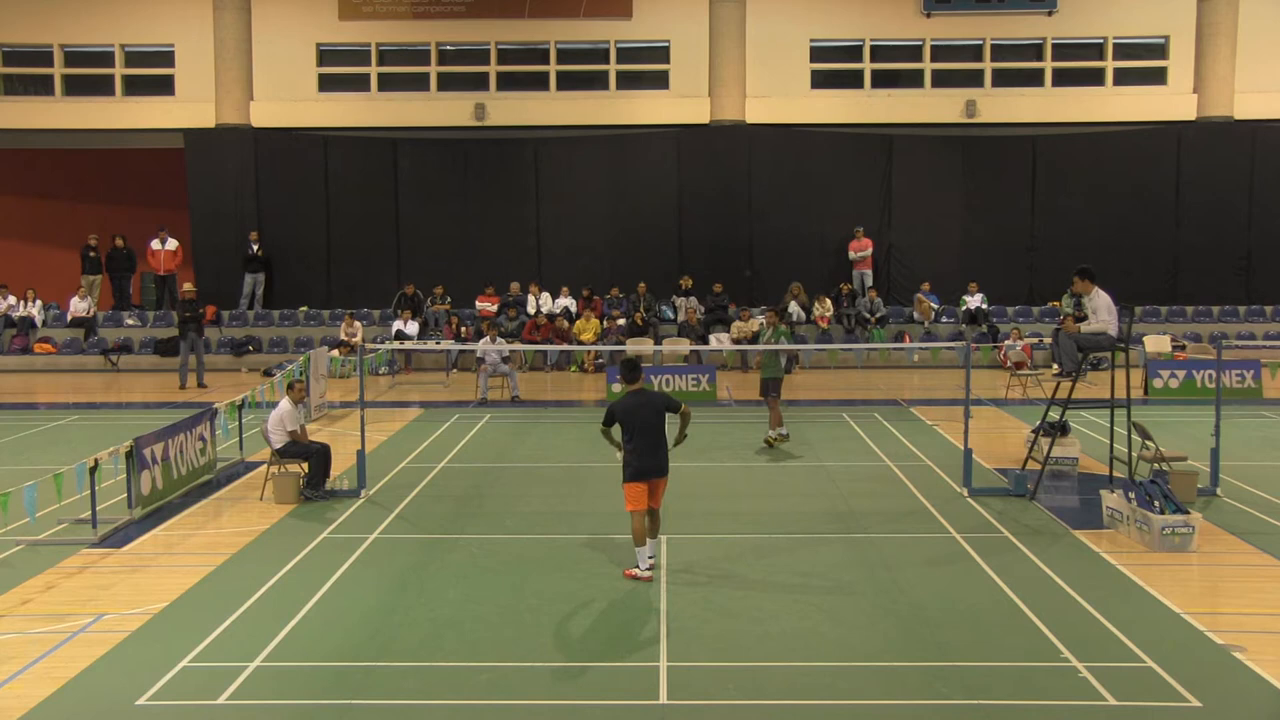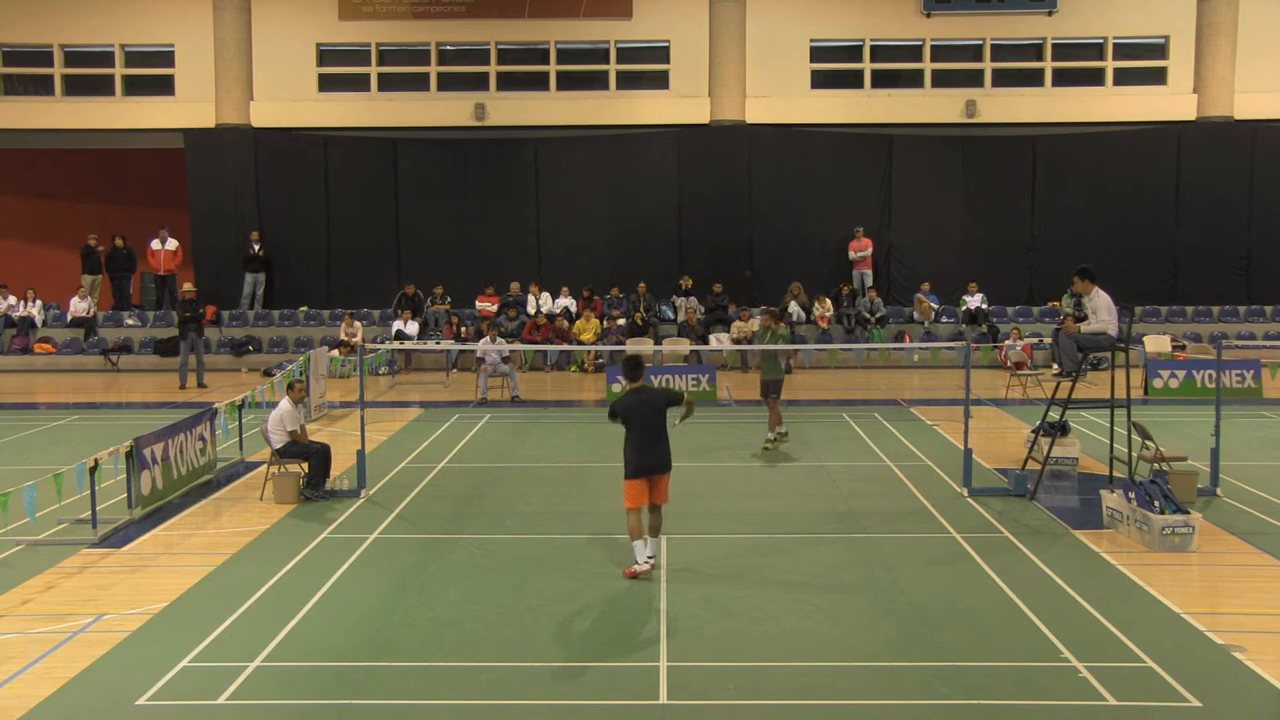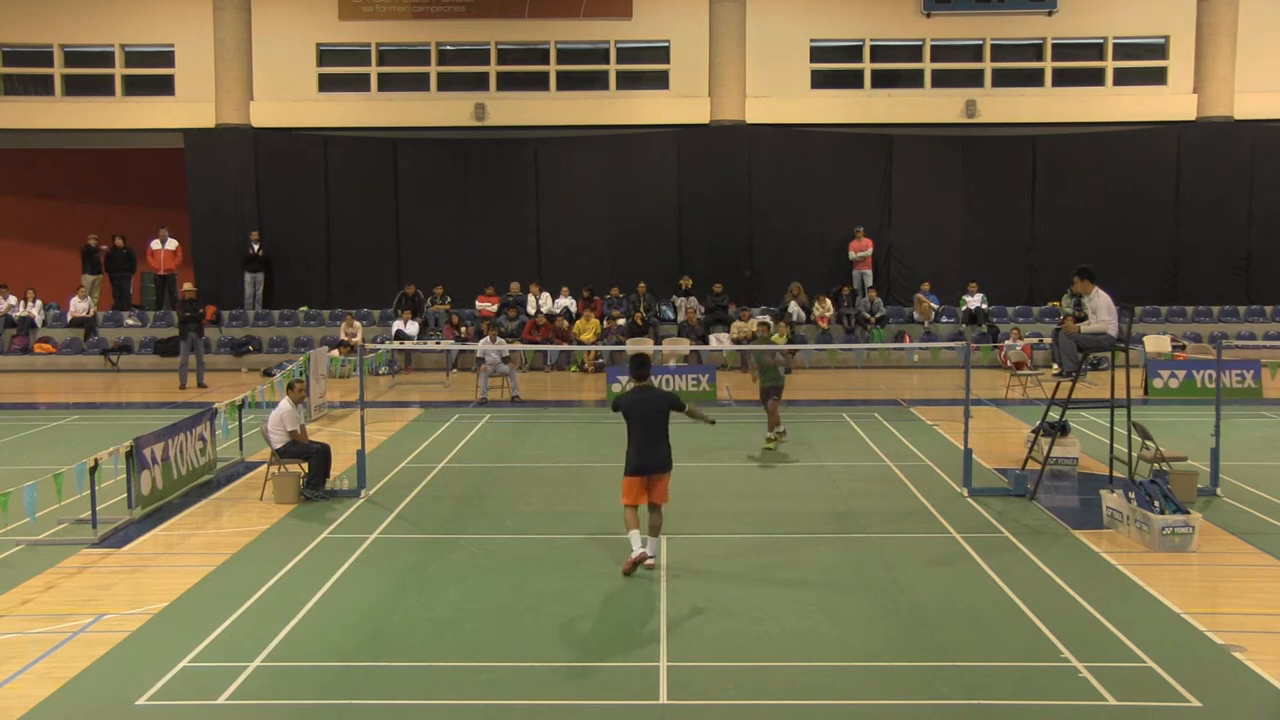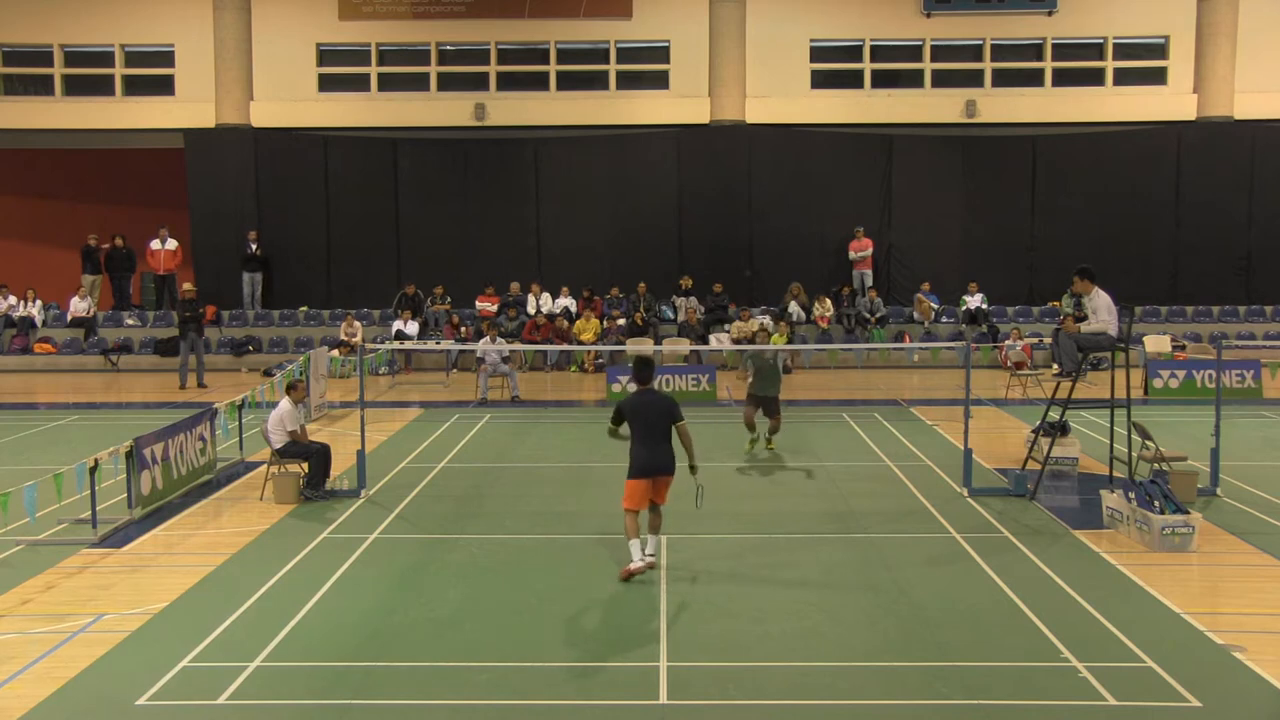
dt=0.3s
person 1, frame 1
left shoulder: (616, 406)
right shoulder: (659, 398)
left elbow: (604, 430)
right elbow: (686, 412)
left wrist: (619, 446)
right wrist: (681, 433)
left hip: (634, 468)
right hip: (659, 466)
left knee: (638, 515)
right knee: (653, 511)
left ankle: (643, 568)
right ankle: (650, 556)
person 1, frame 2
left shoulder: (618, 404)
right shoulder: (661, 395)
right elbow: (689, 400)
right wrist: (687, 413)
left hip: (635, 465)
right hip: (661, 463)
left knee: (634, 512)
right knee: (655, 509)
left ankle: (641, 563)
right ankle: (650, 556)
person 1, frame 3
left shoulder: (624, 399)
right shoulder: (666, 397)
left elbow: (613, 407)
right elbow: (690, 411)
right wrist: (708, 419)
left hip: (636, 463)
right hip: (661, 462)
left knee: (630, 507)
right knee: (655, 508)
left ankle: (637, 549)
right ankle: (650, 555)
person 1, frame 4
left shoulder: (625, 404)
right shoulder: (668, 401)
left elbow: (611, 431)
right elbow: (683, 432)
left wrist: (623, 436)
right wrist: (692, 461)
left hip: (640, 465)
right hip: (666, 464)
left knee: (631, 512)
right knee: (655, 507)
left ankle: (637, 560)
right ankle: (650, 555)
